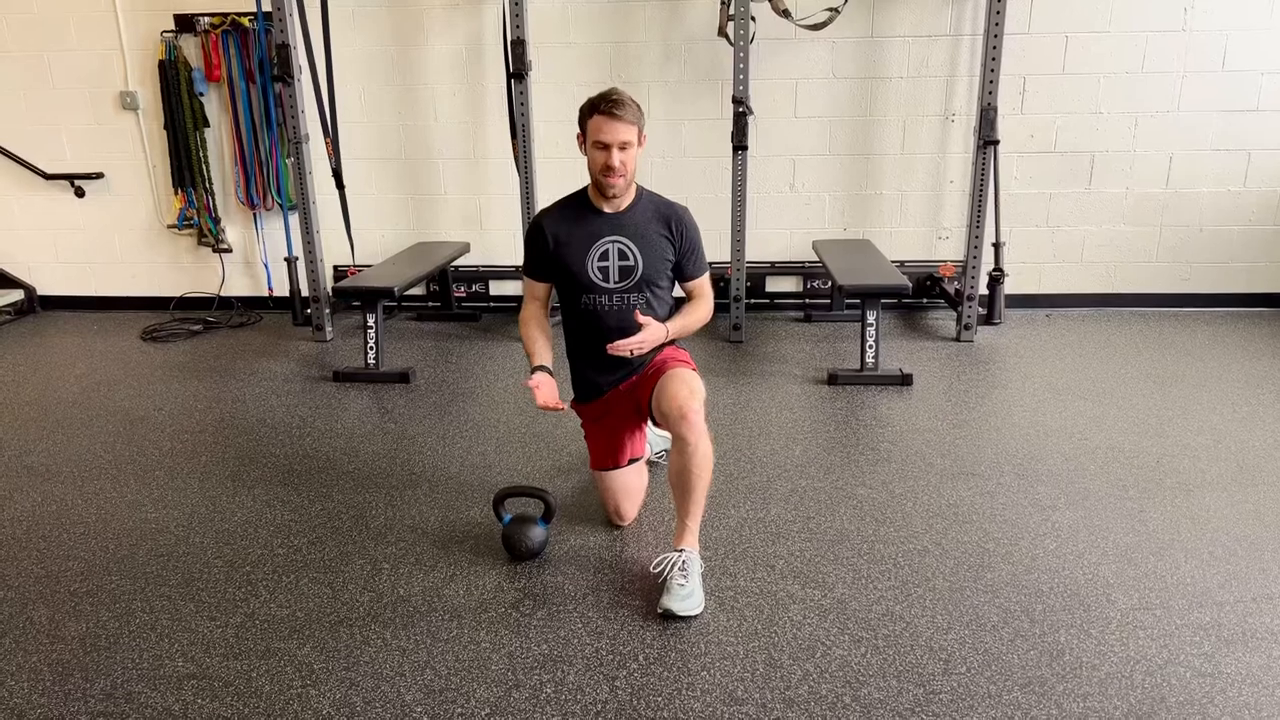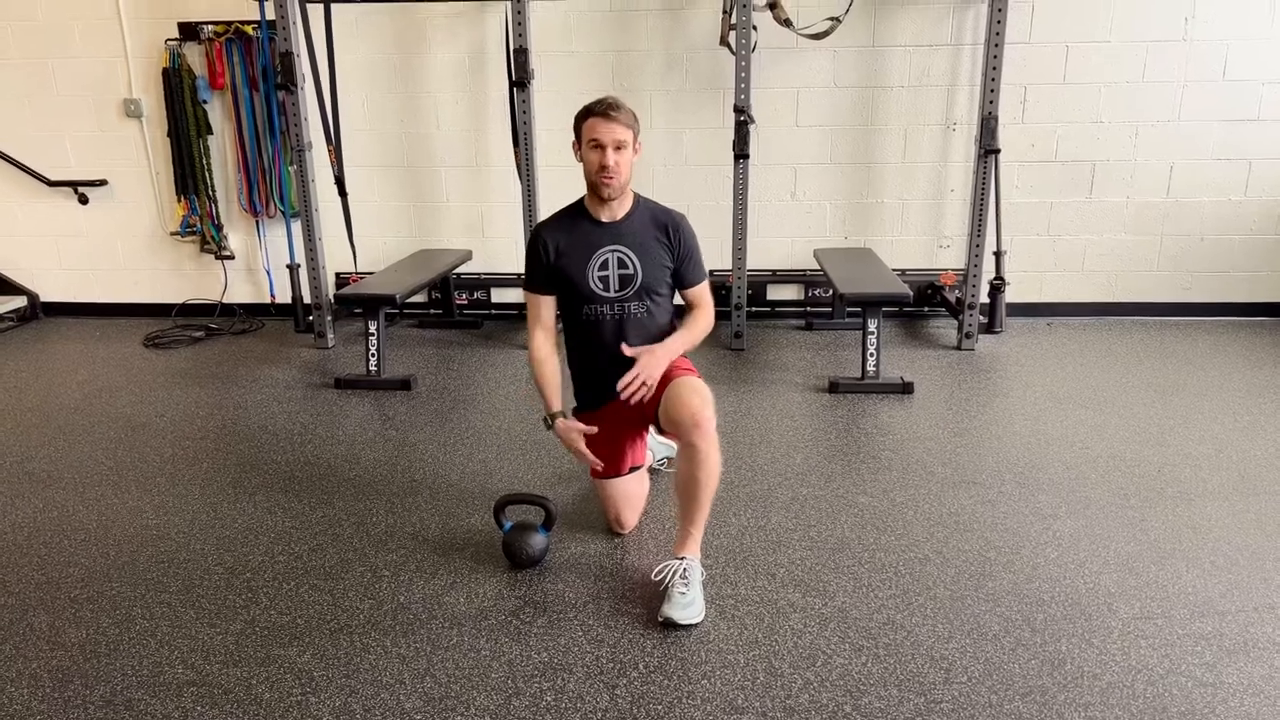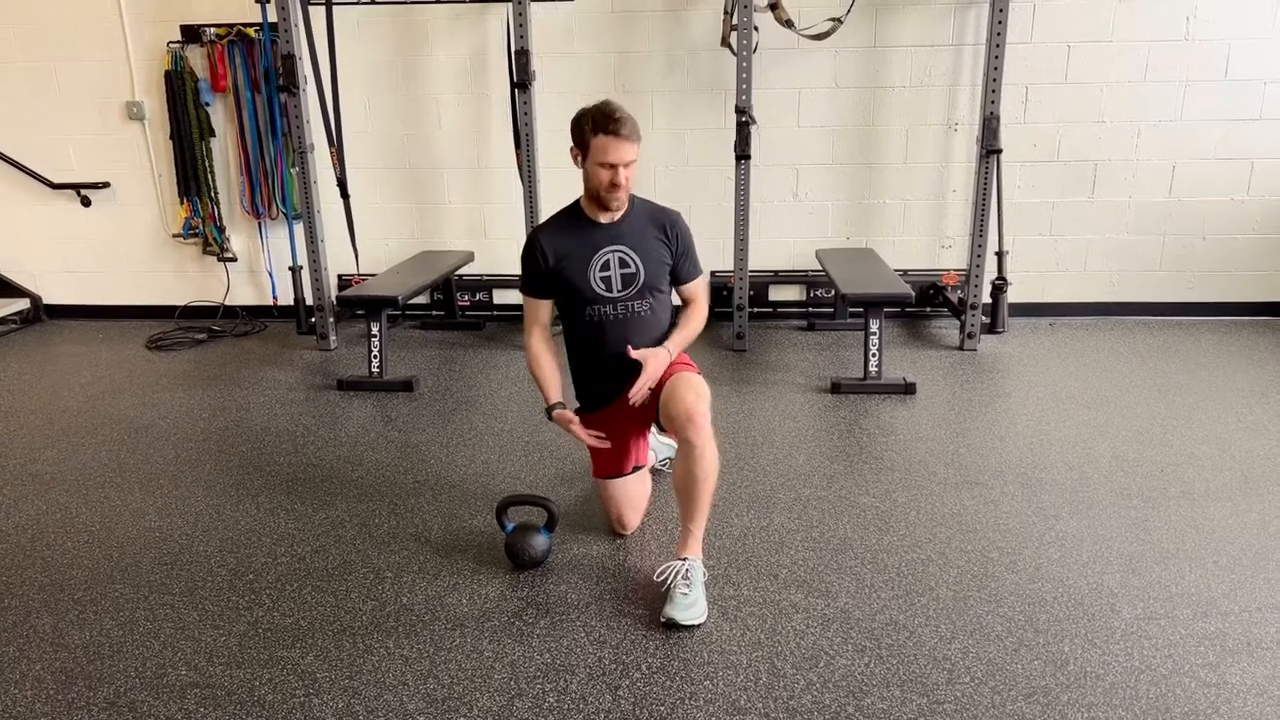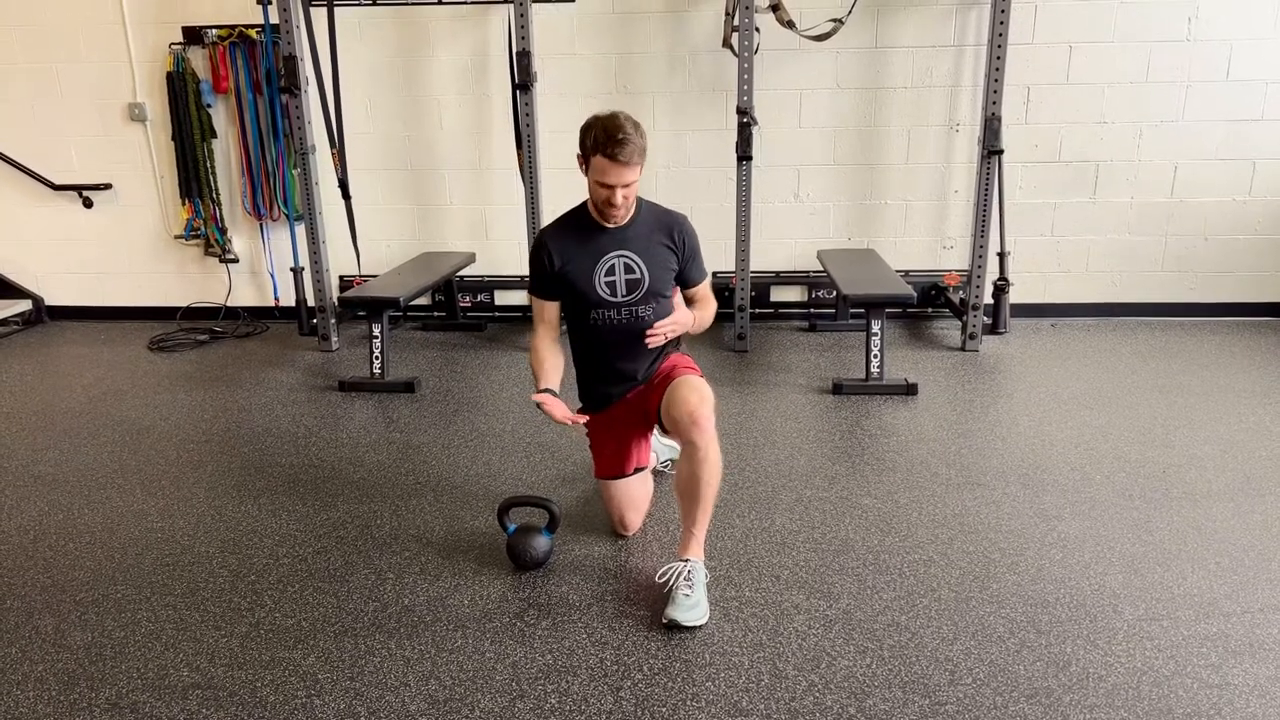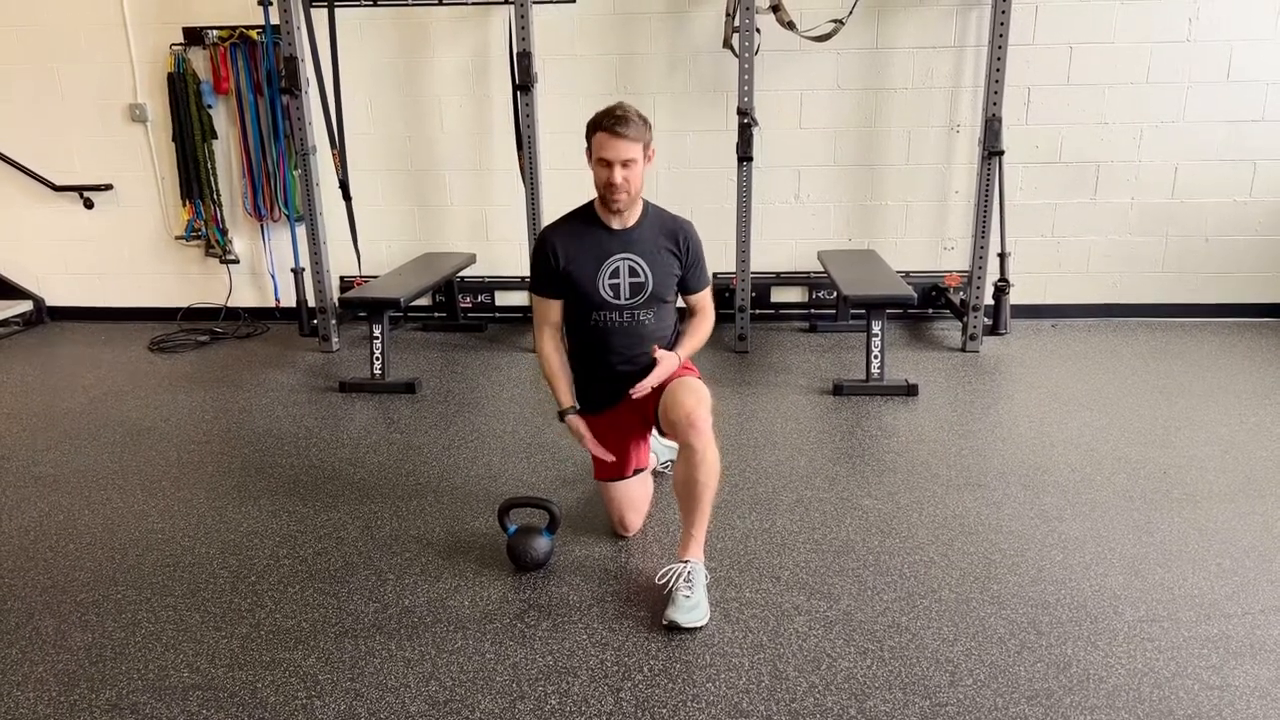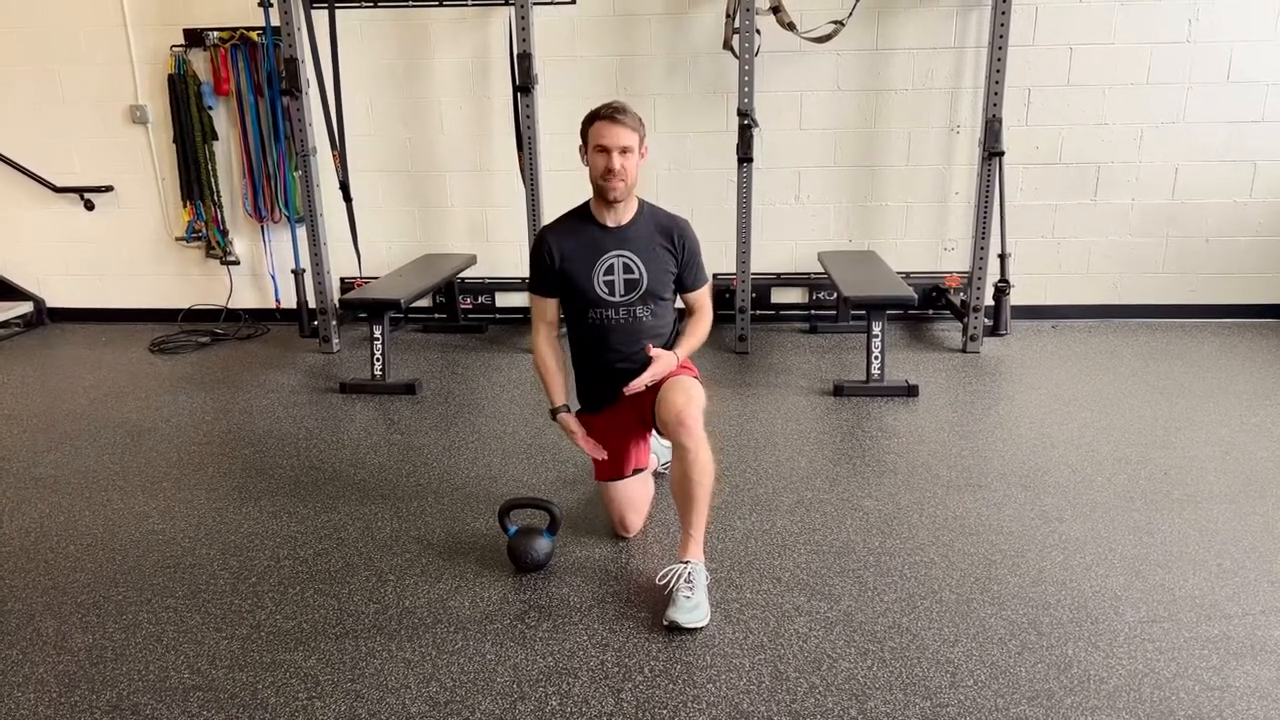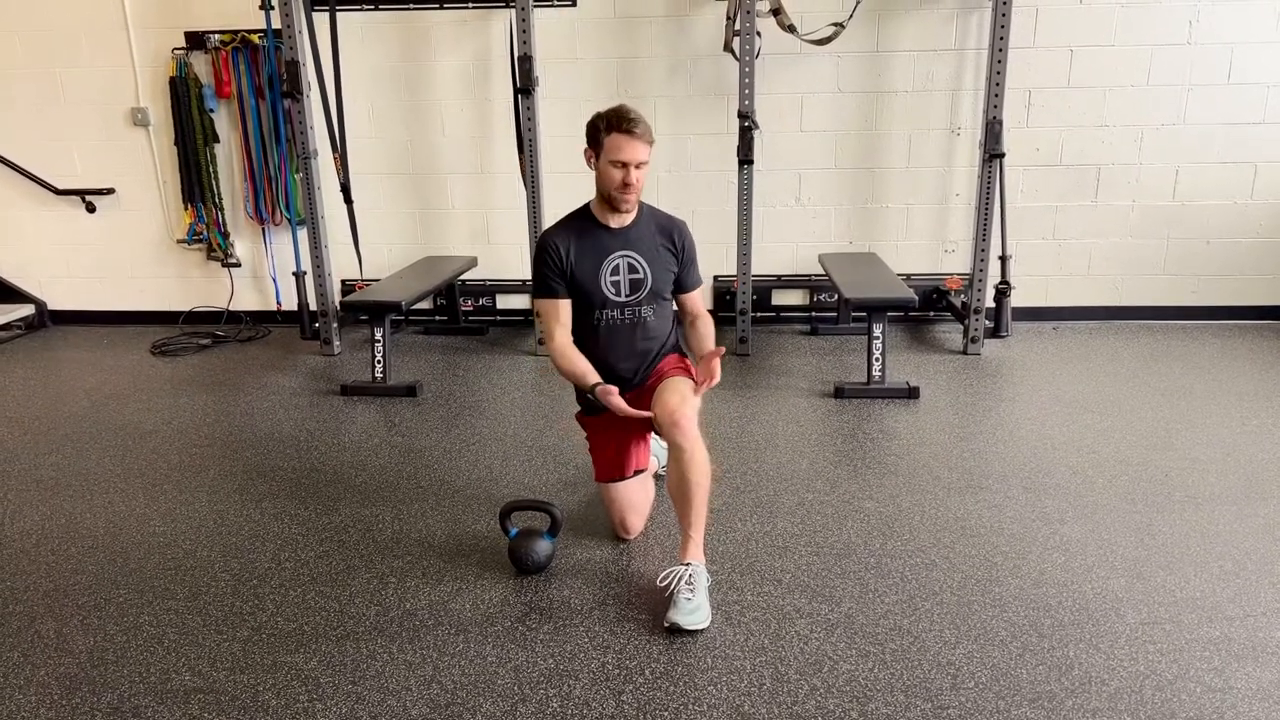
dt=0.7s
person 1, frame 1
left shoulder: (673, 220)
right shoulder: (551, 226)
left elbow: (703, 300)
right elbow: (534, 305)
left wrist: (664, 332)
right wrist: (540, 368)
left hip: (659, 361)
right hip: (596, 385)
left knee: (686, 414)
right knee: (622, 514)
left ankle: (687, 551)
right ankle: (643, 442)
person 1, frame 2
left shoulder: (670, 227)
right shoulder: (550, 238)
left elbow: (703, 308)
right elbow: (541, 331)
left wrist: (666, 349)
right wrist: (556, 416)
left hip: (662, 370)
right hip: (598, 395)
left knee: (698, 422)
right knee: (622, 523)
left ankle: (688, 558)
right ankle: (647, 445)
person 1, frame 3
left shoulder: (666, 224)
right shoulder: (548, 242)
left elbow: (697, 302)
right elbow: (537, 330)
left wrist: (667, 350)
right wrist: (555, 404)
left hip: (663, 370)
right hip: (602, 395)
left knee: (693, 418)
right knee: (625, 523)
left ankle: (690, 560)
right ankle: (651, 448)
person 1, frame 4
left shoulder: (673, 228)
right shoulder: (554, 243)
left elbow: (706, 303)
right elbow: (545, 328)
left wrist: (687, 319)
right wrist: (546, 389)
left hip: (665, 368)
right hip: (605, 394)
left knee: (697, 418)
right knee: (626, 524)
left ankle: (691, 561)
right ankle: (651, 448)
person 1, frame 5
left shoulder: (677, 234)
right shoulder: (557, 241)
left elbow: (703, 312)
right elbow: (548, 333)
left wrist: (675, 356)
right wrist: (569, 412)
left hip: (664, 374)
right hip: (602, 395)
left knee: (694, 420)
right knee: (626, 525)
left ankle: (691, 562)
right ankle: (649, 450)
person 1, frame 6
left shoulder: (673, 232)
right shoulder: (555, 241)
left elbow: (701, 311)
right elbow: (544, 330)
left wrist: (675, 355)
right wrist: (561, 409)
left hip: (663, 373)
right hip: (602, 394)
left knee: (686, 421)
right knee: (627, 526)
left ankle: (692, 563)
right ankle: (649, 451)
person 1, frame 7
left shoulder: (672, 232)
right shoulder: (559, 243)
left elbow: (694, 310)
right elbow: (558, 337)
left wrist: (705, 353)
right wrist: (599, 390)
left hip: (664, 370)
right hip: (605, 395)
left knee: (680, 421)
right knee: (628, 526)
left ankle: (693, 565)
right ankle: (648, 452)
